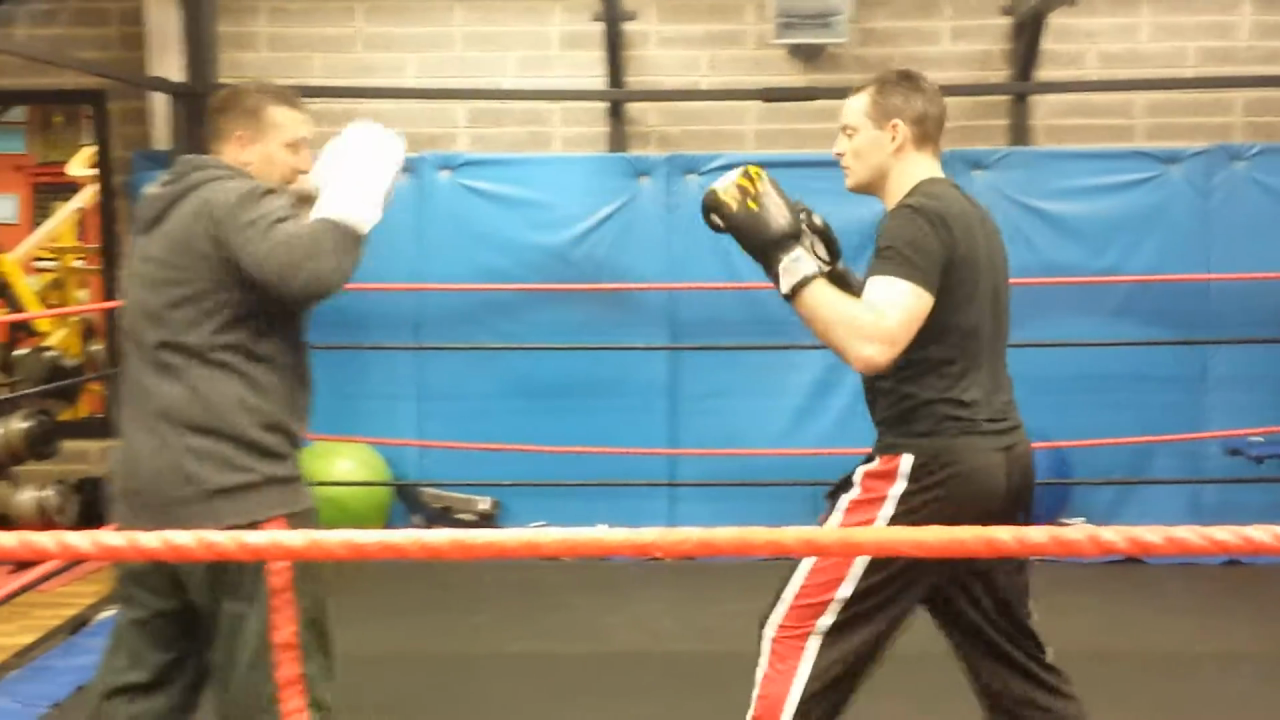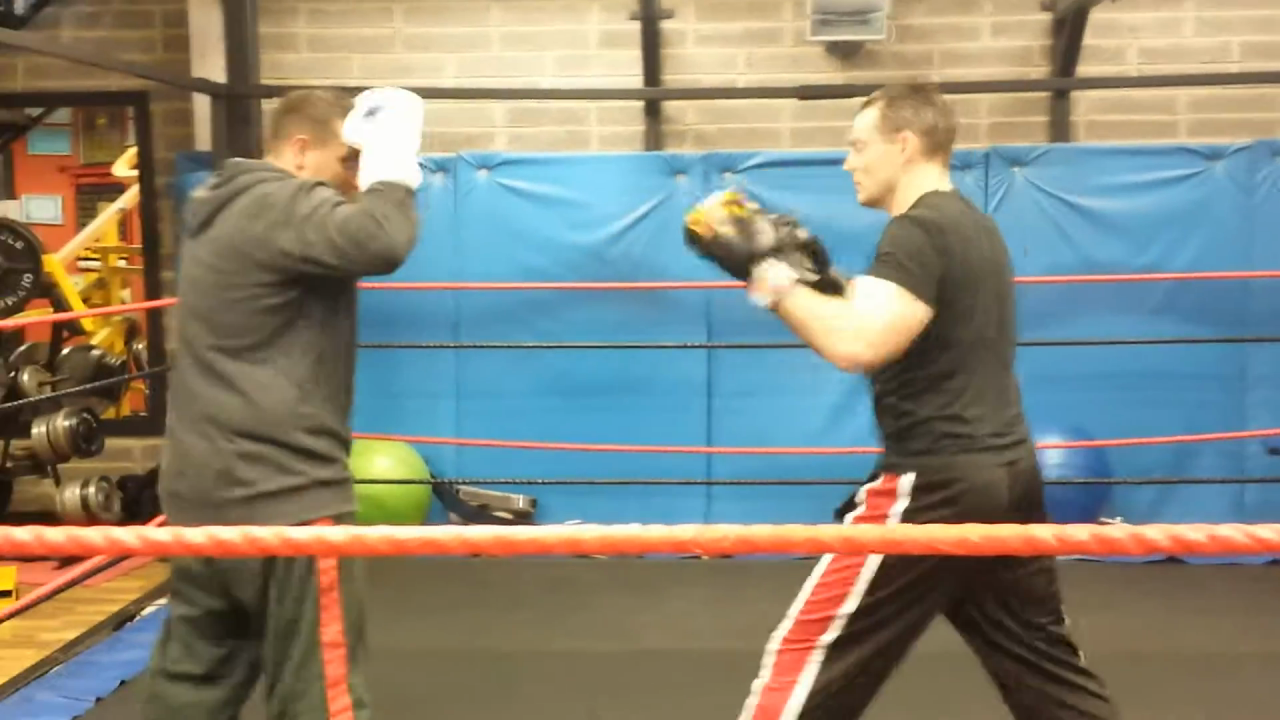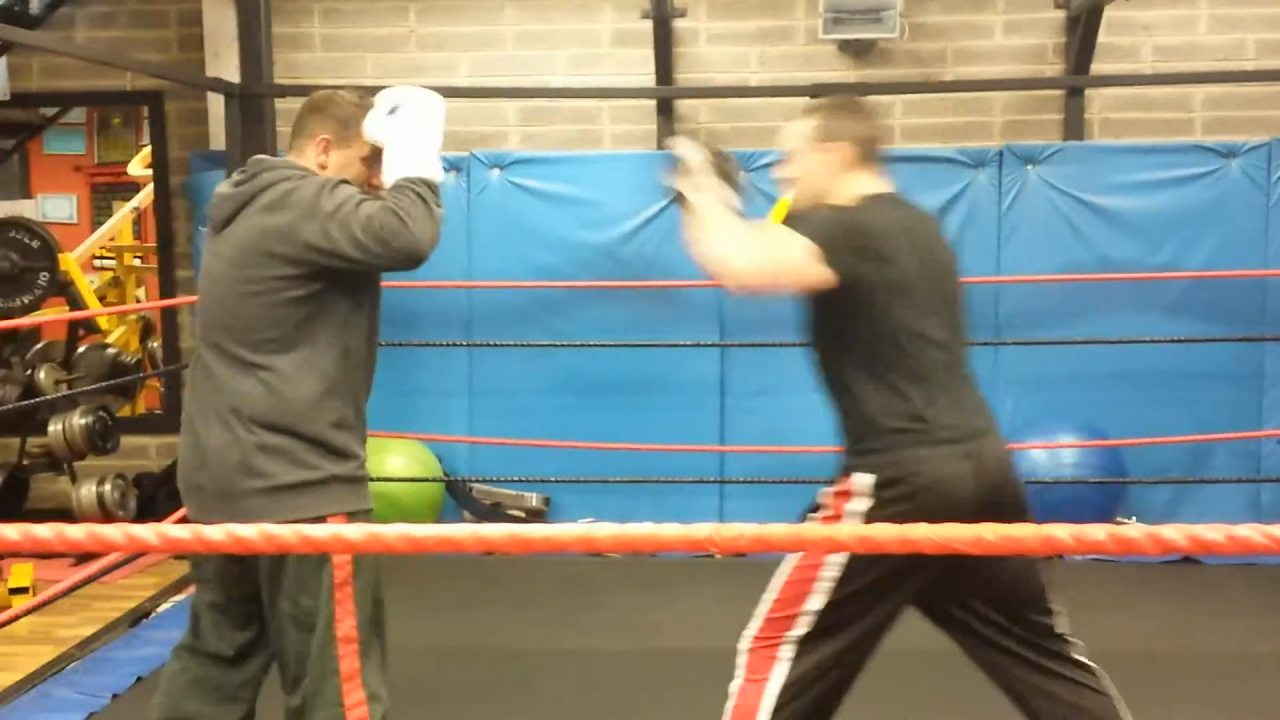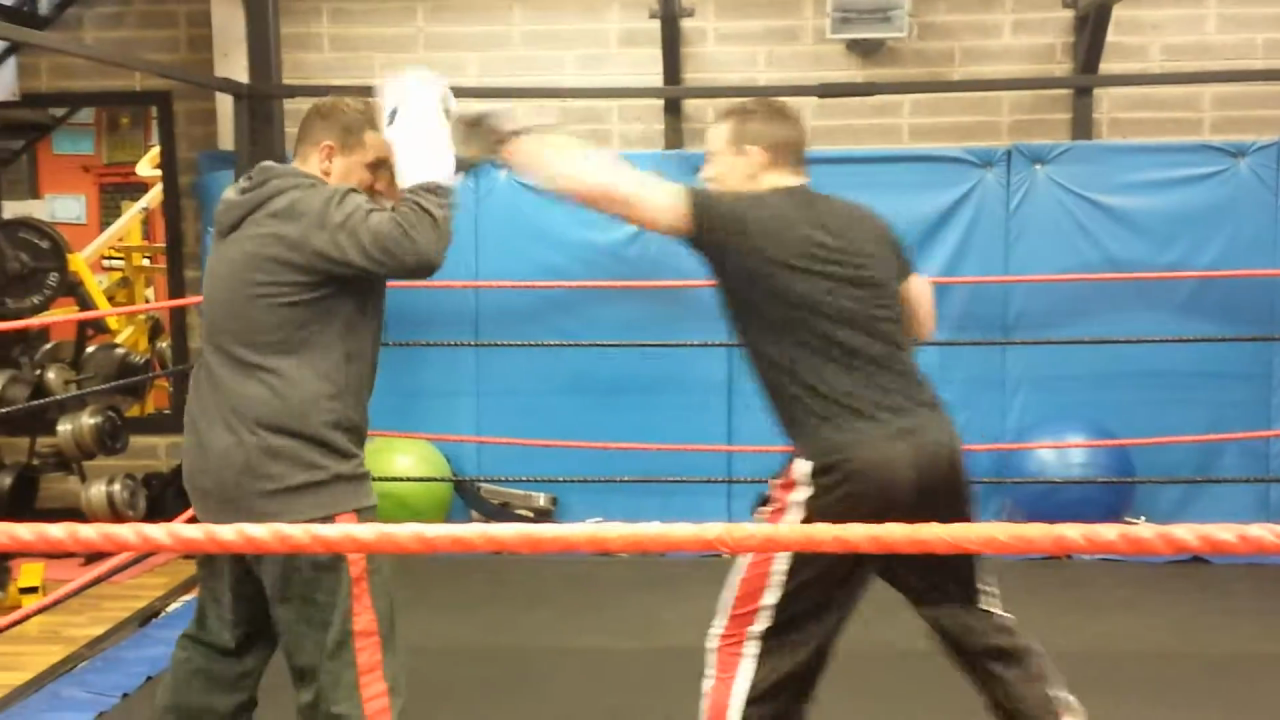
dt=0.1s
person 1, frame 1
left shoulder: (915, 219)
right shoulder: (964, 214)
left elbow: (871, 347)
left wrist: (786, 256)
right wrist: (828, 268)
left hip: (929, 468)
right hip: (998, 459)
left knee: (802, 639)
right knee: (1011, 658)
person 1, frame 2
left shoulder: (921, 231)
right shoulder: (970, 228)
left elbow: (858, 345)
left wrist: (769, 270)
right wrist: (817, 272)
left hip: (936, 484)
right hip: (1008, 474)
left knee: (807, 659)
right knee: (1045, 658)
person 1, frame 3
left shoulder: (847, 229)
right shoulder: (913, 229)
left elbow: (751, 258)
left wrist: (699, 184)
left hip: (900, 484)
right hip: (980, 466)
left knee: (779, 656)
right knee: (1037, 647)
person 1, frame 4
left shoulder: (734, 221)
right shoulder: (866, 225)
left elbow: (597, 179)
right elbow: (920, 322)
left wrist: (503, 137)
left hip: (845, 466)
right hip: (929, 446)
left knee: (751, 651)
right knee: (970, 616)
person 2, frame 1
left shoulder: (168, 210)
right shoulder: (238, 203)
right elbow: (309, 269)
left wrist: (326, 193)
right wrist: (357, 189)
left hip: (152, 486)
right hip: (236, 490)
person 2, frame 2
left shoulder: (230, 207)
right shoulder: (283, 207)
left elbow: (339, 236)
right elbow: (382, 243)
left wrist: (377, 164)
right wrist: (393, 158)
left hip: (204, 484)
right hip: (282, 488)
person 2, frame 3
left shoulder: (252, 202)
right shoulder: (306, 203)
left elbow: (358, 234)
right elbow: (406, 237)
left wrist: (395, 161)
right wrist: (414, 155)
left hip: (221, 474)
right hip: (297, 480)
left knee: (217, 653)
person 2, frame 4
left shoulder: (250, 211)
right shoulder: (316, 209)
left elbow: (359, 250)
right elbow: (418, 247)
left wrist: (399, 173)
right wrist: (427, 168)
left hip: (224, 473)
right hip: (300, 482)
left knee: (222, 642)
